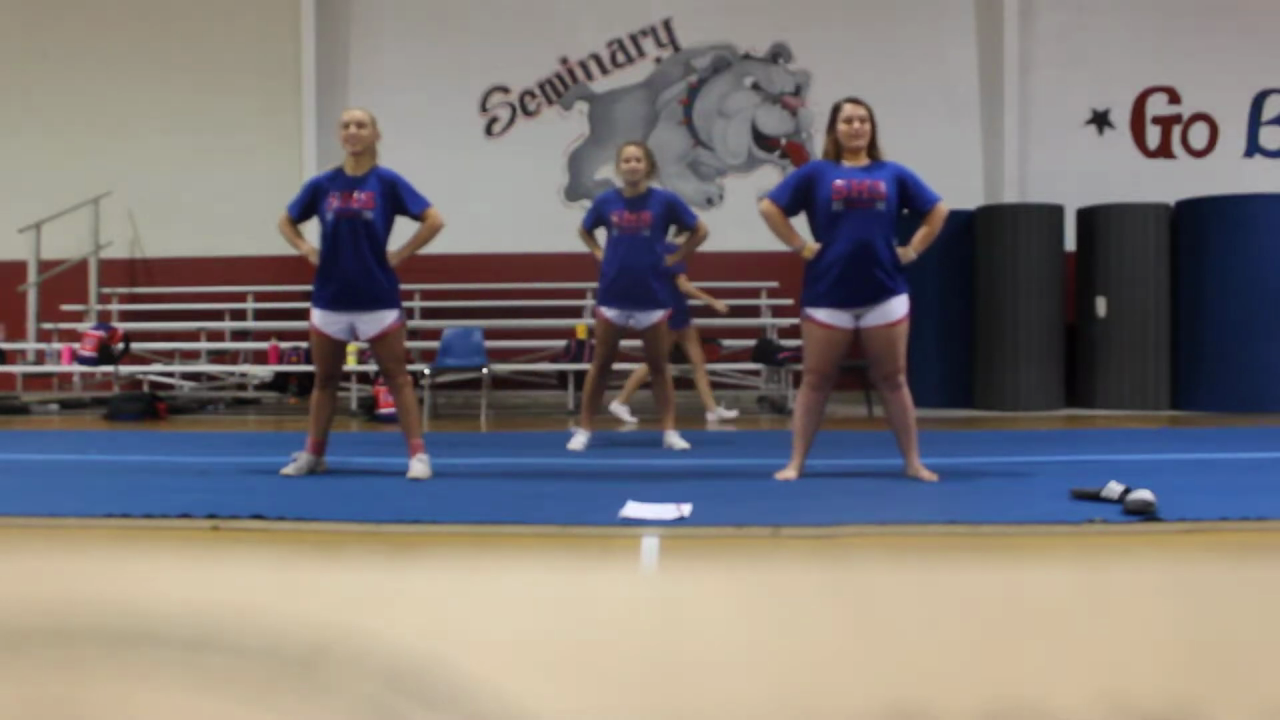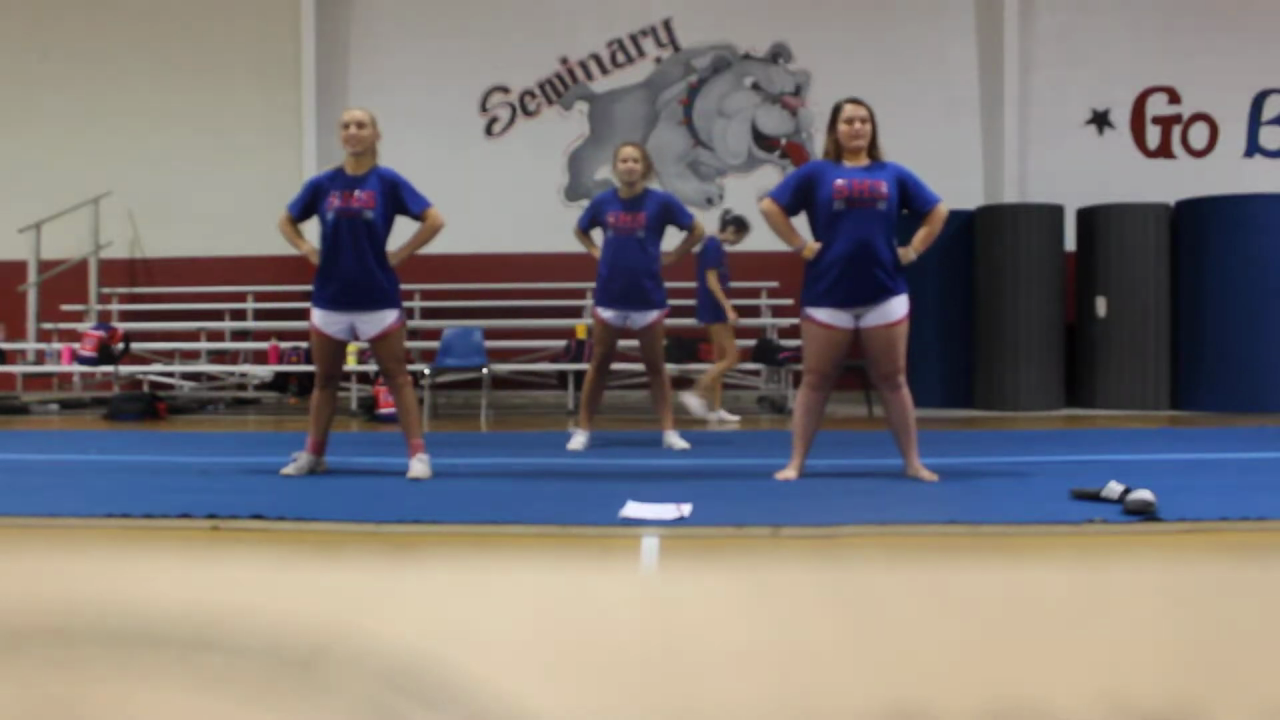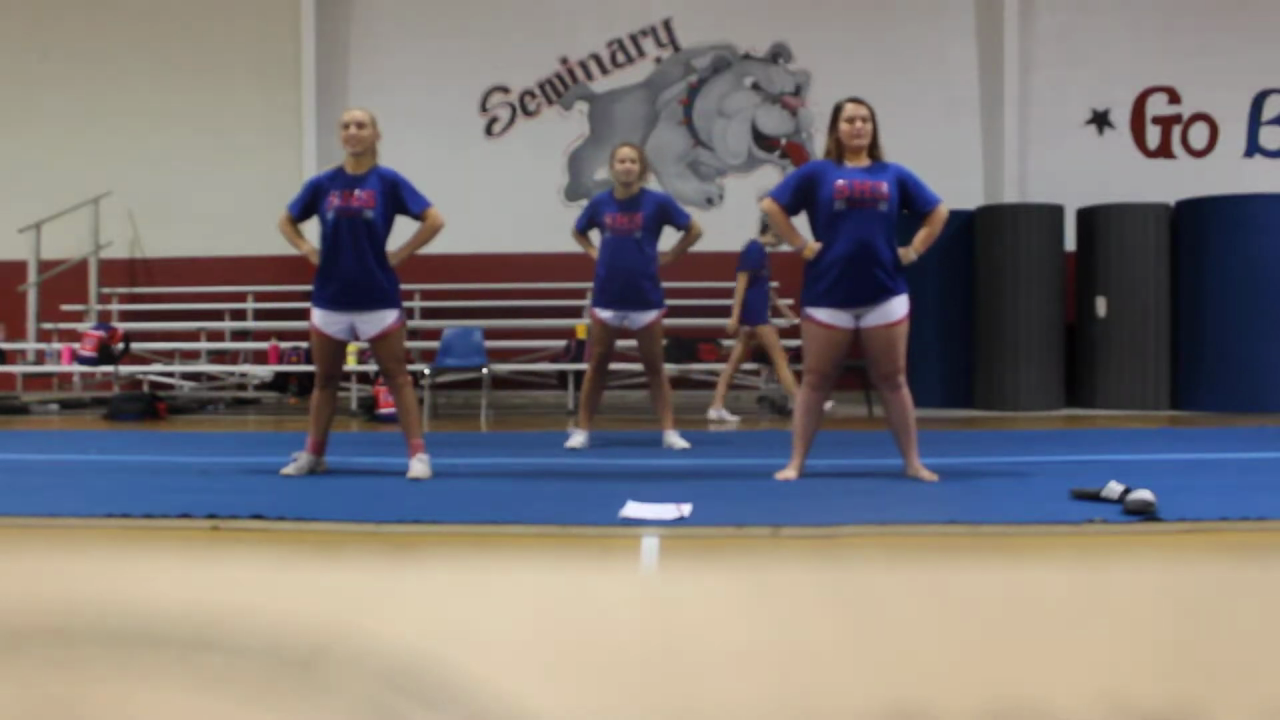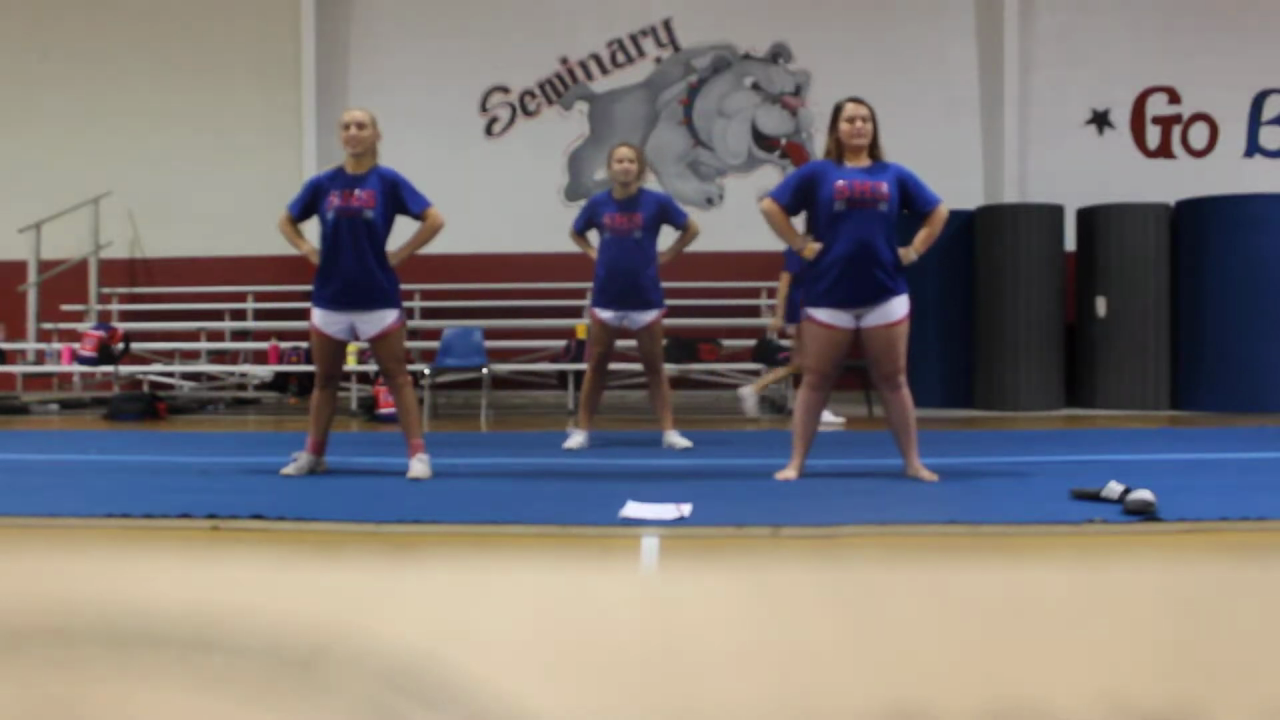
dt=0.2s
person 1, frame 1
left shoulder: (893, 174)
right shoulder: (816, 173)
left elbow: (937, 211)
right elbow: (769, 208)
left wrist: (912, 251)
right wrist: (801, 247)
left hip: (885, 294)
right hip: (827, 295)
left knee: (893, 381)
right knee: (816, 381)
left ankle: (913, 462)
right ankle: (796, 462)
person 1, frame 2
left shoulder: (894, 174)
right shoulder: (816, 172)
left elbow: (937, 211)
right elbow: (770, 207)
left wrist: (912, 251)
right wrist: (801, 246)
left hip: (885, 294)
right hip: (828, 294)
left knee: (892, 381)
right knee: (816, 381)
left ankle: (913, 462)
right ankle: (796, 462)
person 1, frame 3
left shoulder: (894, 174)
right shoulder: (817, 172)
left elbow: (937, 212)
right elbow: (770, 206)
left wrist: (912, 251)
right wrist: (800, 246)
left hip: (885, 294)
right hip: (827, 295)
left knee: (892, 381)
right knee: (816, 381)
left ankle: (913, 462)
right ankle: (795, 462)
person 1, frame 4
left shoulder: (894, 175)
right shoulder: (817, 172)
left elbow: (938, 212)
right elbow: (771, 206)
left wrist: (913, 251)
right wrist: (801, 246)
left hip: (885, 294)
right hip: (828, 295)
left knee: (892, 381)
right knee: (816, 381)
left ankle: (913, 462)
right ankle: (796, 462)
person 2, frame 1
left shoulder: (388, 182)
right shoulder: (322, 184)
left elbow: (434, 220)
right elbow: (286, 222)
left wrist: (399, 255)
right wrist: (308, 251)
left hip: (378, 298)
right hip: (329, 298)
left knee: (397, 377)
right knee: (325, 380)
left ankle: (418, 454)
right ankle: (312, 453)
person 2, frame 2
left shoulder: (388, 182)
right shoulder: (322, 184)
left elbow: (434, 220)
right elbow: (286, 221)
left wrist: (399, 255)
right wrist: (308, 251)
left hip: (378, 299)
right hip: (330, 299)
left knee: (397, 377)
right knee: (325, 380)
left ankle: (418, 454)
right ankle: (312, 453)
person 2, frame 3
left shoulder: (388, 181)
right shoulder: (322, 183)
left elbow: (434, 220)
right elbow: (286, 221)
left wrist: (399, 255)
right wrist: (308, 251)
left hip: (378, 299)
right hip: (330, 298)
left knee: (397, 377)
right knee: (325, 379)
left ankle: (418, 454)
right ankle: (312, 453)
person 2, frame 4
left shoulder: (389, 181)
right shoulder: (322, 183)
left elbow: (434, 220)
right elbow: (286, 221)
left wrist: (399, 255)
right wrist: (309, 251)
left hip: (378, 298)
right hip: (330, 298)
left knee: (397, 377)
right knee: (325, 380)
left ankle: (418, 454)
right ankle: (312, 453)
person 3, frame 1
left shoulder: (665, 201)
right shoulder: (605, 201)
left elbow: (700, 231)
right elbow: (585, 231)
left wrist: (675, 257)
right wrist: (600, 253)
left hip: (651, 297)
right hip: (612, 295)
left knee: (658, 367)
right knee: (600, 365)
left ankle: (670, 432)
right ankle: (583, 430)
person 3, frame 2
left shoulder: (661, 201)
right shoulder: (602, 202)
left elbow: (697, 231)
right elbow: (580, 230)
left wrist: (671, 256)
right wrist: (597, 252)
left hip: (647, 297)
right hip: (608, 296)
left knee: (655, 367)
right knee: (598, 365)
left ankle: (669, 432)
right ankle: (582, 430)
person 3, frame 3
left shoulder: (658, 202)
right shoulder: (599, 203)
left elbow: (694, 231)
right elbow: (578, 232)
left wrist: (668, 256)
right wrist: (595, 253)
left hip: (645, 298)
right hip: (606, 297)
left knee: (654, 367)
right knee: (596, 366)
left ankle: (669, 432)
right ankle: (581, 430)
person 3, frame 4
left shoulder: (657, 202)
right shoulder: (597, 203)
left elbow: (691, 229)
right elbow: (576, 233)
left wrist: (666, 255)
right wrist: (594, 254)
left hip: (646, 298)
right hip: (606, 298)
left knee: (654, 367)
right knee: (596, 366)
left ankle: (669, 431)
right ankle: (581, 430)
person 4, frame 1
left shoulder: (671, 249)
right shoulder: (675, 251)
right elbow: (683, 285)
right wrist: (712, 301)
left hip: (676, 312)
right hip: (672, 314)
left knee: (698, 360)
left ankle: (712, 409)
right ankle: (620, 401)
person 4, frame 2
left shoulder: (713, 246)
right shoulder: (714, 247)
right elbow: (711, 281)
right wrist: (729, 308)
left hip: (715, 309)
right hip: (714, 310)
left knee: (721, 358)
right knee: (731, 357)
left ankle: (715, 409)
right ankle: (695, 393)
person 4, frame 3
left shoulder: (758, 250)
right shoulder: (754, 250)
right elbow: (741, 283)
left wrist: (782, 308)
right wrist: (735, 315)
left hip: (752, 312)
right hip: (754, 312)
left knee: (735, 361)
right knee: (779, 358)
left ankle: (717, 407)
person 4, frame 4
left shoulder: (799, 253)
right shoulder: (797, 253)
right elbow: (784, 281)
right wrist: (778, 316)
left hip: (799, 310)
right hip: (799, 311)
left knee: (796, 366)
left ankle: (752, 390)
